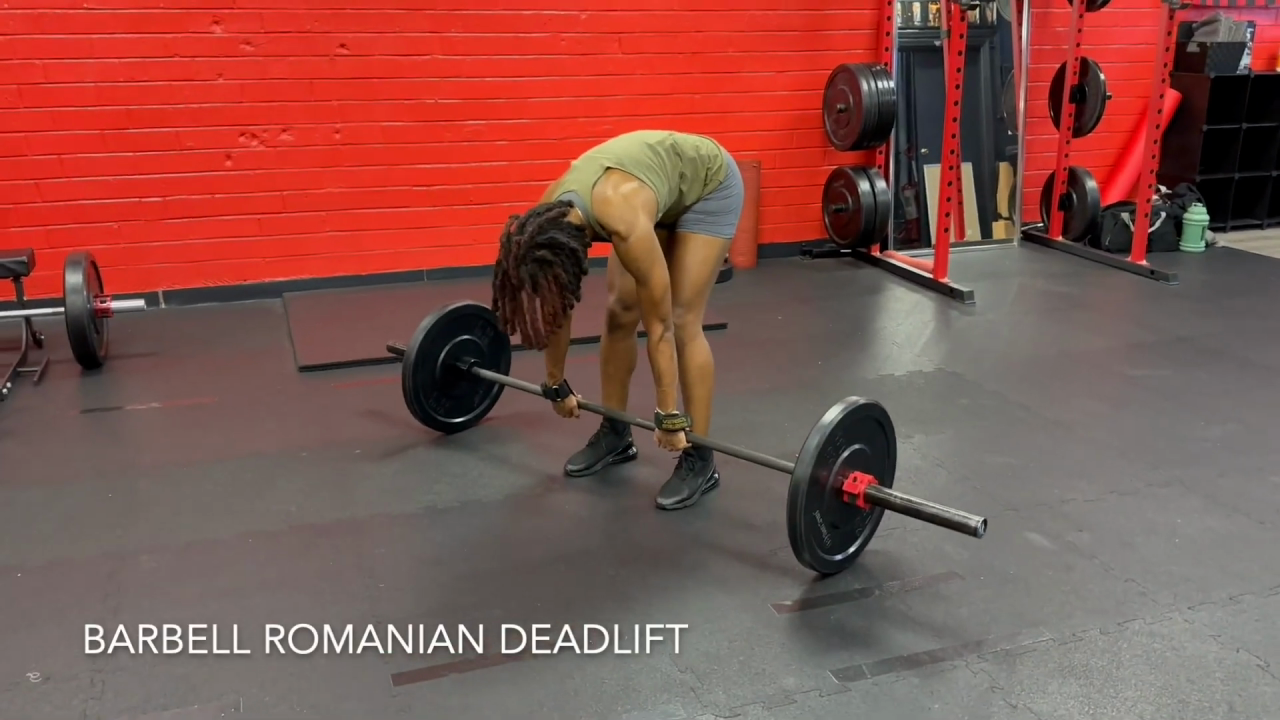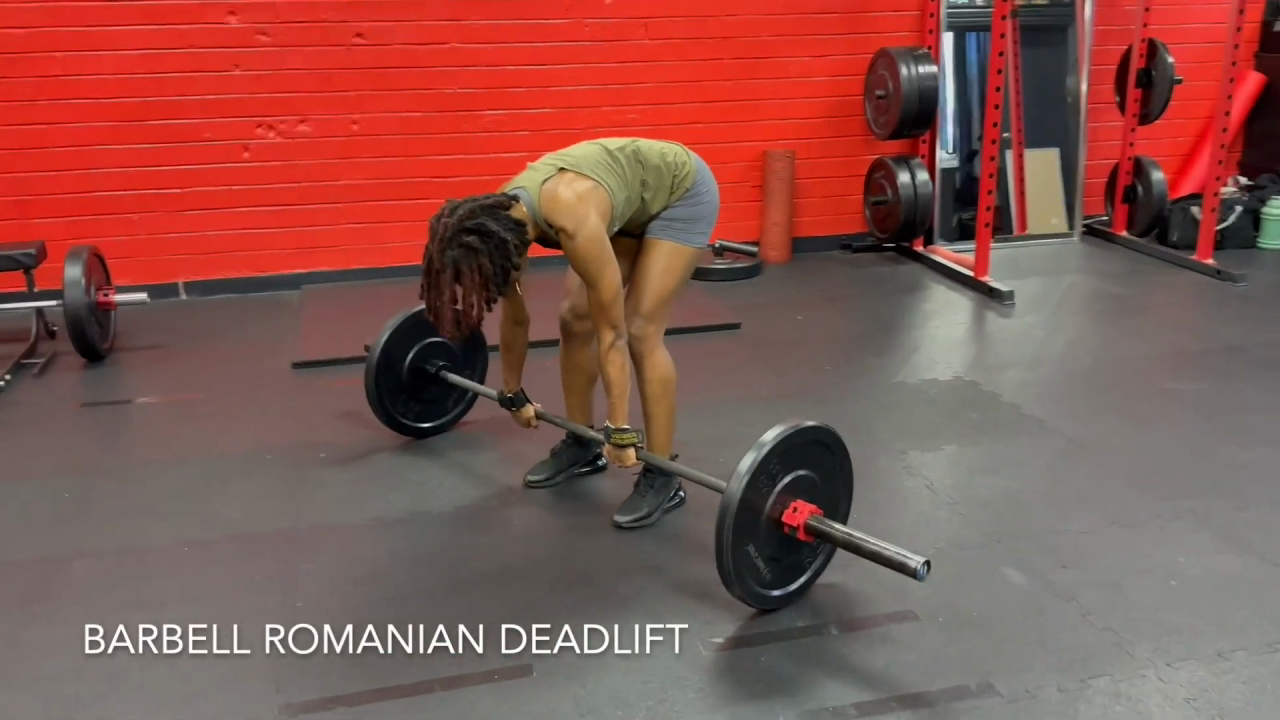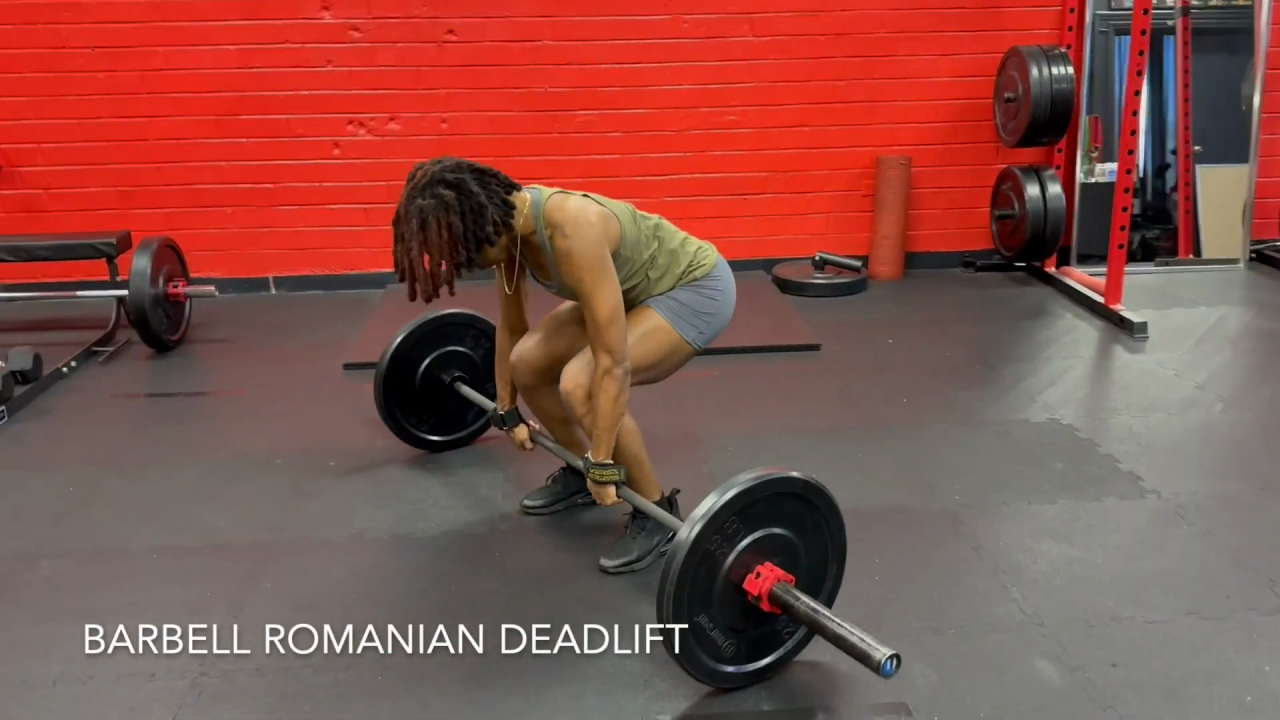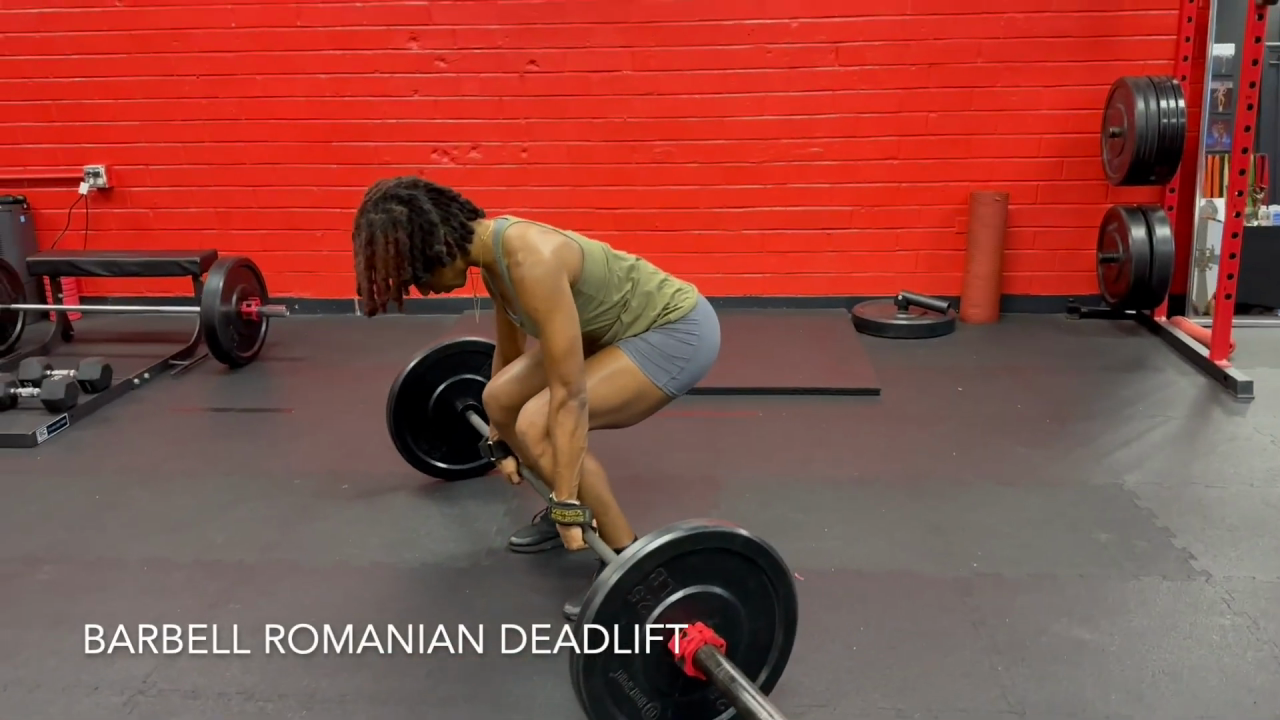
dt=1s
person 1, frame 1
left shoulder: (624, 220)
right shoulder: (550, 218)
left elbow: (659, 325)
right elbow: (555, 309)
left wrist: (670, 417)
right wrist: (556, 386)
left hip: (710, 184)
right hip: (665, 183)
left knee: (681, 320)
right knee: (619, 311)
left ankle: (699, 460)
right ankle: (615, 434)
person 1, frame 2
left shoulder: (571, 220)
right shoulder: (500, 218)
left elbow: (612, 332)
right elbow: (514, 317)
left wrist: (619, 431)
right wrist: (513, 394)
left hip: (682, 192)
right hip: (633, 198)
left knee: (639, 330)
right knee: (575, 319)
left ankle: (663, 477)
right ankle: (581, 446)
person 1, frame 3
left shoulder: (571, 232)
right shoulder: (509, 220)
left elbow: (613, 361)
right elbow: (510, 327)
left wrist: (604, 465)
right wrist: (506, 410)
left hip: (697, 287)
right hip: (638, 285)
left knee: (580, 386)
right knee: (526, 364)
left ankle: (657, 514)
right ankle: (580, 473)
person 1, frame 4
left shoulder: (530, 262)
right shoulder: (491, 249)
left elbow: (569, 394)
right elbow: (508, 351)
left wrist: (567, 506)
right wrist: (500, 443)
left hip: (678, 330)
right hip: (618, 327)
left knee: (538, 426)
right knee: (499, 400)
right ankle: (571, 511)
